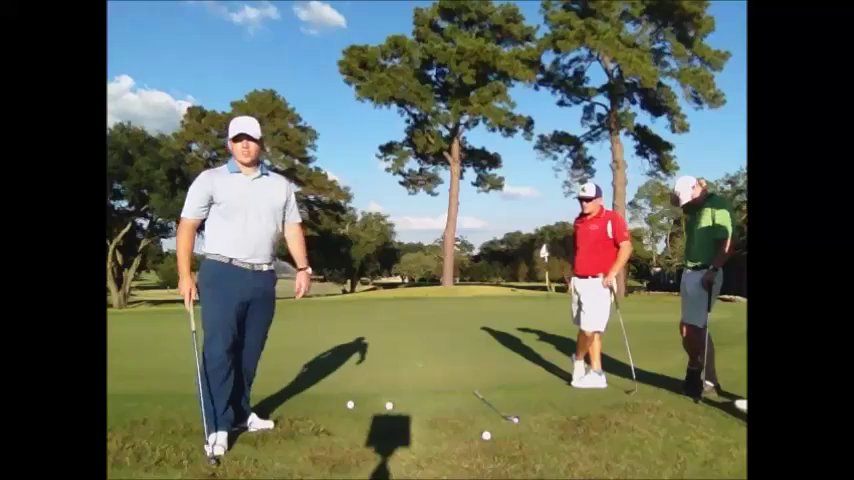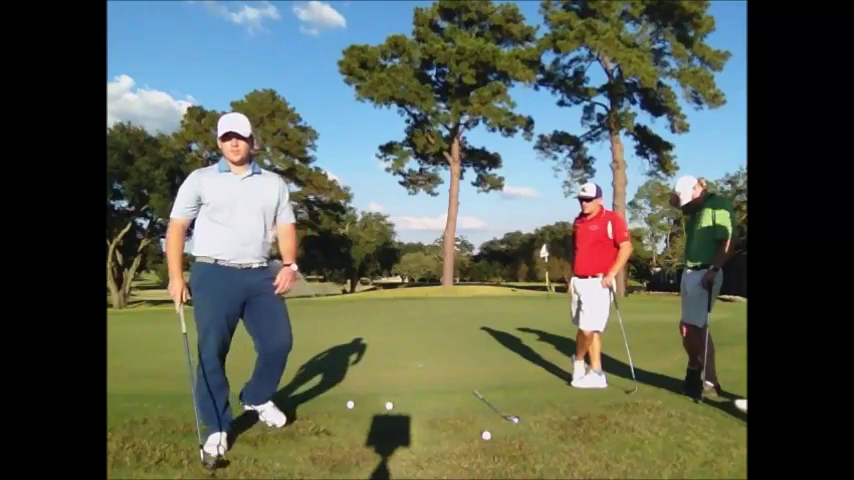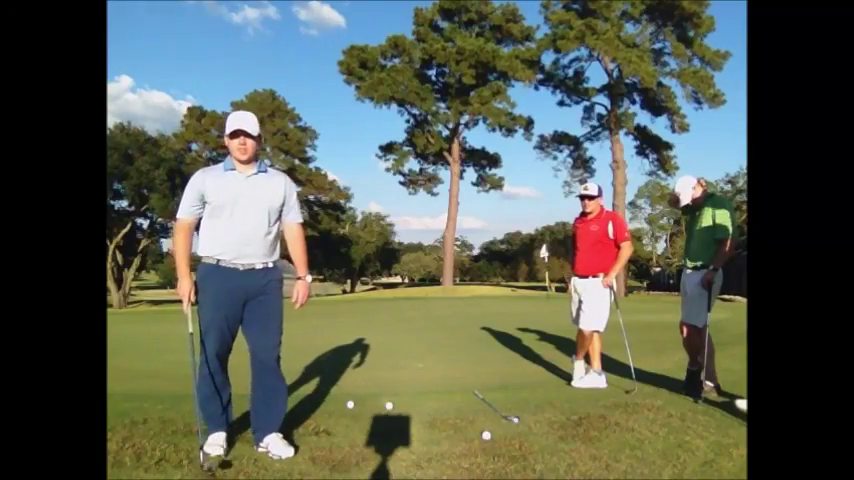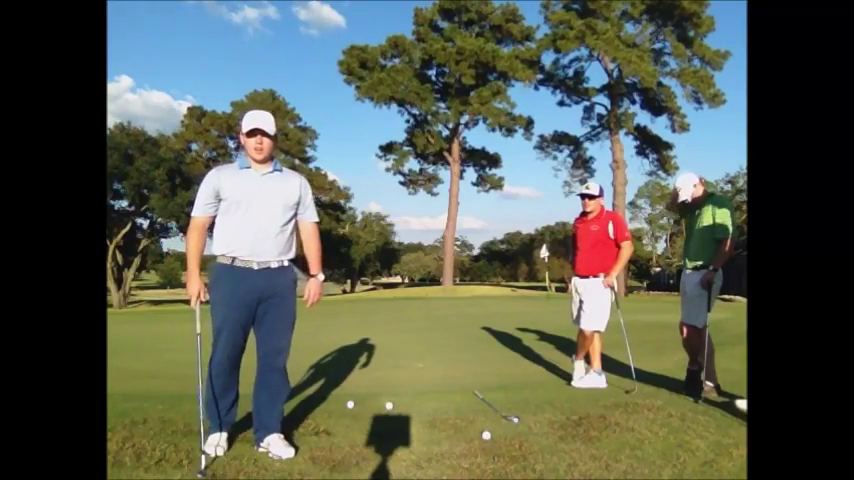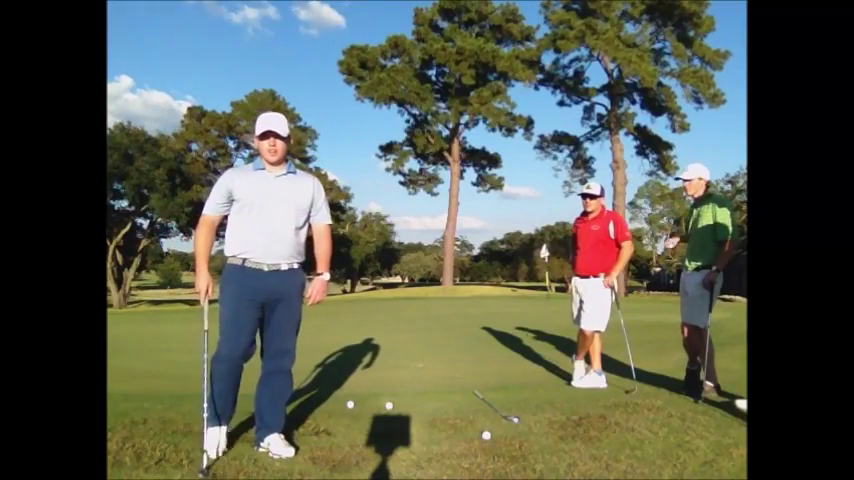
dt=0.3s
person 1, frame 1
left shoulder: (281, 185)
right shoulder: (210, 180)
left elbow: (292, 227)
right elbow: (187, 227)
left wrist: (303, 267)
right wrist: (185, 275)
left hip: (262, 277)
right hip: (222, 274)
left knee: (249, 352)
right knee: (219, 350)
left ankle: (239, 412)
right ankle: (217, 426)
person 1, frame 2
left shoulder: (274, 183)
right shoulder: (199, 180)
left elbow: (285, 228)
right elbow: (176, 228)
left wrist: (289, 265)
right wrist: (176, 276)
left hip: (259, 276)
right hip: (214, 275)
left knee: (279, 341)
right knee: (211, 353)
left ankle: (258, 396)
right ankle: (217, 427)
person 1, frame 3
left shoulder: (281, 182)
right shoulder: (205, 179)
left elbow: (293, 230)
right elbow: (183, 227)
left wrist: (303, 276)
right wrist: (184, 276)
left hip: (264, 278)
right hip: (218, 275)
left knee: (267, 354)
right knee: (214, 354)
left ankle: (268, 431)
right ankle: (217, 428)
person 1, frame 4
left shoulder: (296, 182)
right shoulder: (220, 177)
left elbow: (309, 229)
right elbow: (198, 226)
left wrist: (316, 275)
right wrist: (193, 274)
left hip: (279, 278)
right hip: (232, 275)
left knee: (274, 358)
right knee: (225, 355)
left ankle: (268, 432)
right ankle: (219, 428)
person 1, frame 5
left shoulder: (309, 184)
right shoulder: (233, 178)
left elbow: (321, 231)
right elbow: (207, 223)
left wrist: (322, 275)
right wrist: (202, 269)
left hip: (288, 280)
right hip: (242, 275)
left knee: (280, 359)
right knee: (231, 353)
left ankle: (270, 432)
right ankle: (217, 422)
person 2, frame 1
left shoulder: (718, 204)
right shoulder: (695, 206)
left elbow: (726, 243)
right elbow: (674, 201)
left wrist: (712, 271)
right wrist: (683, 190)
left hip: (705, 274)
right hip: (689, 272)
left knee: (692, 327)
right knee: (693, 327)
left ankle: (702, 374)
right ankle: (703, 376)
person 2, frame 2
left shoulder: (719, 204)
right shoulder: (694, 207)
left elbow: (726, 243)
right elbow: (673, 201)
left wrist: (713, 270)
right wrist: (683, 191)
left hip: (705, 274)
right hip: (689, 272)
left knee: (691, 327)
right knee: (693, 327)
left ankle: (702, 374)
right ankle: (702, 375)
person 2, frame 3
left shoulder: (719, 204)
right shoulder: (694, 207)
left elbow: (727, 243)
right elbow: (672, 202)
left wrist: (713, 270)
right wrist: (683, 191)
left hip: (705, 274)
right hip: (688, 272)
left knee: (691, 327)
right knee: (694, 327)
left ankle: (702, 374)
right ankle: (703, 376)
person 2, frame 4
left shoulder: (719, 204)
right shoulder: (694, 206)
left elbow: (727, 243)
right elbow: (671, 206)
left wrist: (713, 270)
right wrist: (684, 195)
left hip: (705, 274)
right hip: (689, 272)
left knee: (689, 327)
right knee: (695, 328)
left ankle: (702, 374)
right ankle: (705, 378)
person 2, frame 5
left shoulder: (718, 204)
right shoulder: (694, 207)
left elbow: (729, 243)
left wrist: (714, 271)
right wrist: (679, 239)
left hip: (705, 275)
right hip: (688, 273)
left knee: (692, 328)
right knee: (695, 328)
left ankle: (701, 374)
right ankle: (707, 379)
person 3, frame 1
left shoulder: (612, 219)
right shoulder: (579, 221)
left elbow: (626, 247)
left wrist: (611, 274)
right wrist: (573, 275)
left hip: (598, 283)
right hip: (579, 281)
left knee: (590, 328)
right knee: (588, 329)
left ankle: (578, 360)
right ankle: (596, 374)
person 3, frame 2
left shoulder: (612, 219)
right shoulder: (578, 222)
left elbow: (626, 248)
left wrist: (611, 274)
right wrist: (573, 274)
left hip: (598, 283)
right hip: (578, 282)
left knee: (588, 328)
right knee: (590, 329)
left ankle: (578, 361)
right ankle: (596, 373)
person 3, frame 3
left shoulder: (612, 219)
right shoulder: (578, 222)
left elbow: (627, 247)
left wrist: (611, 274)
right wrist: (573, 273)
left hip: (598, 283)
right hip: (578, 281)
left knee: (587, 327)
right knee: (589, 329)
left ankle: (578, 361)
right ankle: (596, 374)
person 3, frame 4
left shoulder: (612, 219)
right shoulder: (578, 222)
left elbow: (627, 247)
left wrist: (612, 274)
right wrist: (574, 274)
left hip: (599, 283)
right hip: (579, 282)
left knee: (589, 328)
right knee: (590, 329)
left ankle: (578, 361)
right ankle: (596, 374)
person 3, frame 5
left shoulder: (613, 219)
right shoulder: (578, 222)
left elbow: (627, 247)
left wrist: (613, 274)
right wrist: (574, 273)
left hip: (599, 283)
right hip: (579, 281)
left knee: (589, 328)
right knee: (589, 329)
left ankle: (578, 361)
right ankle: (596, 374)
